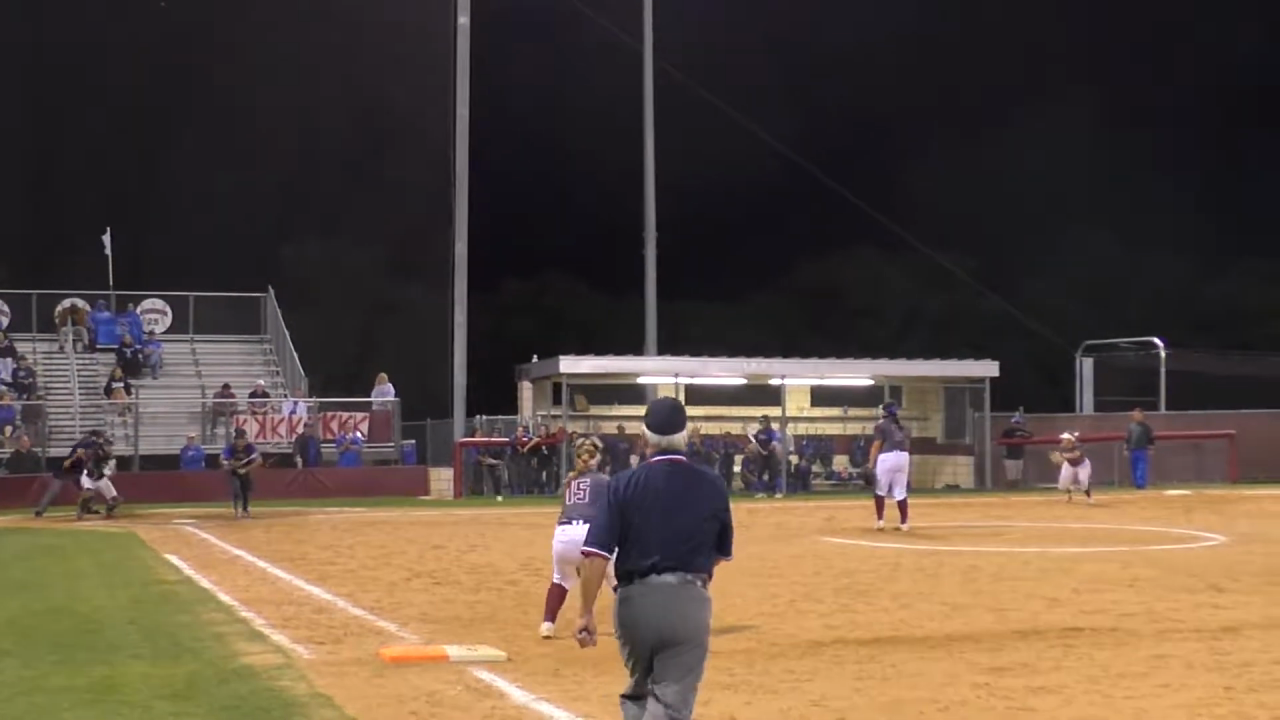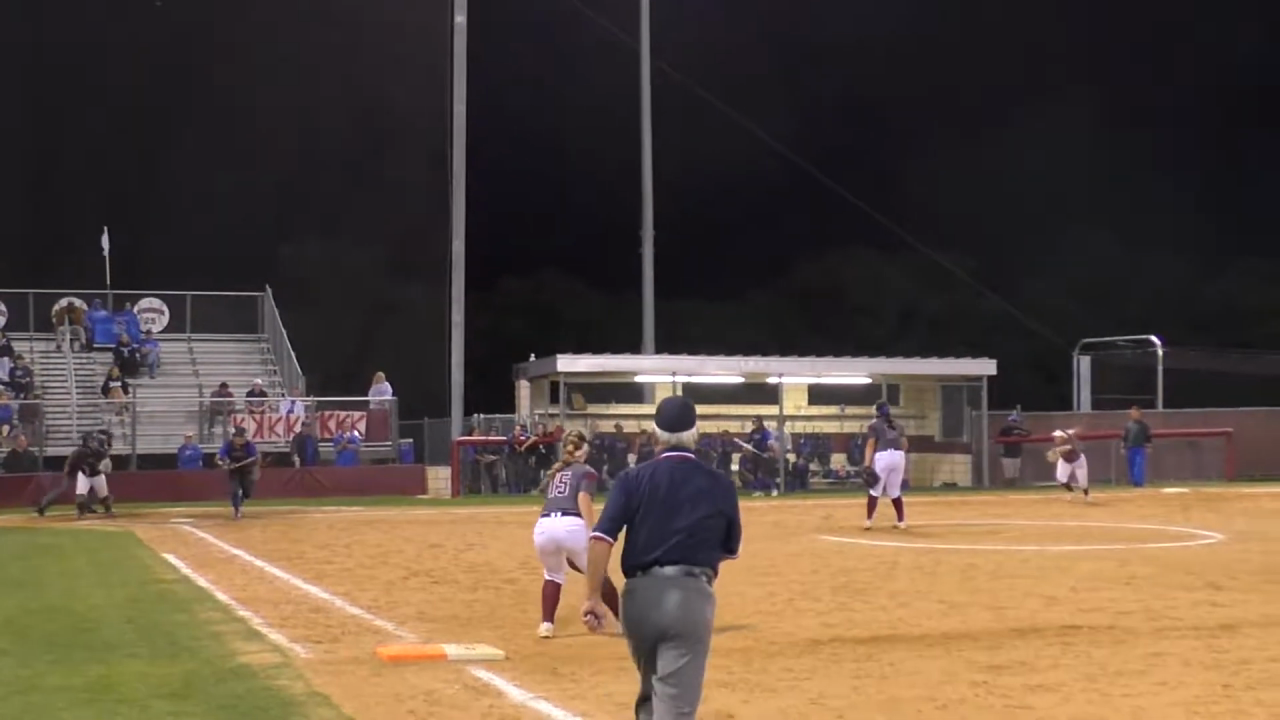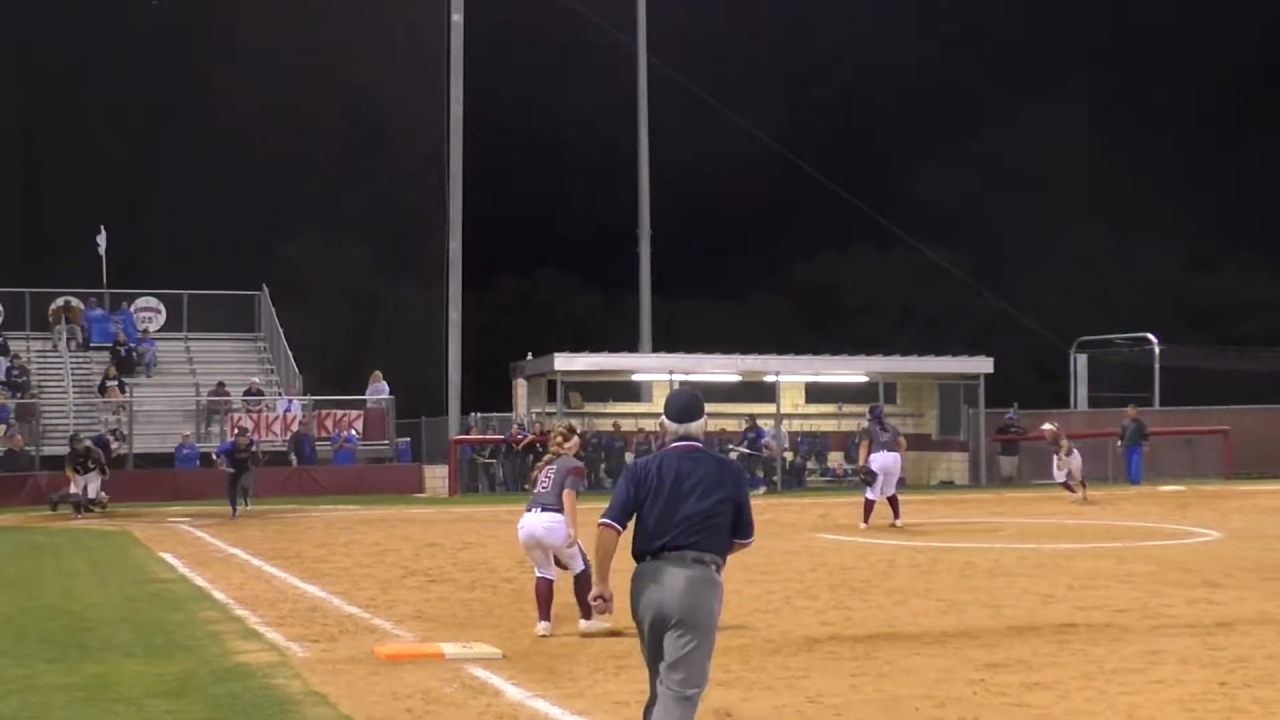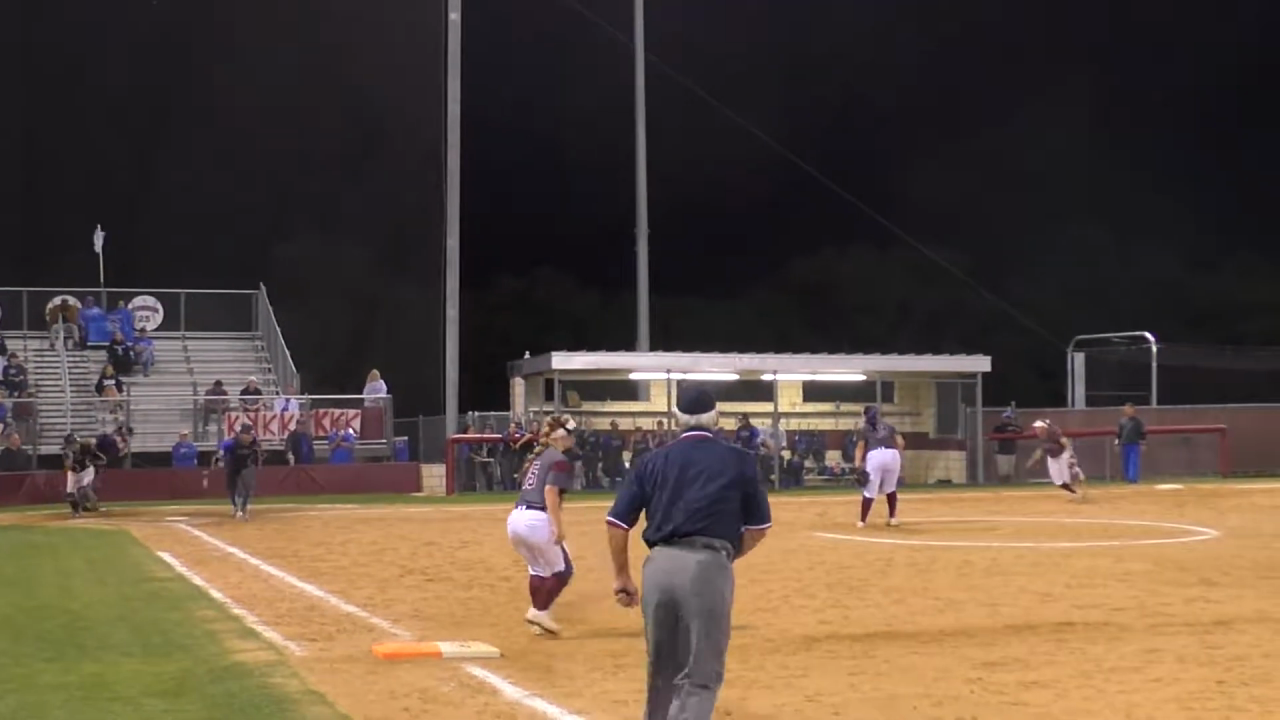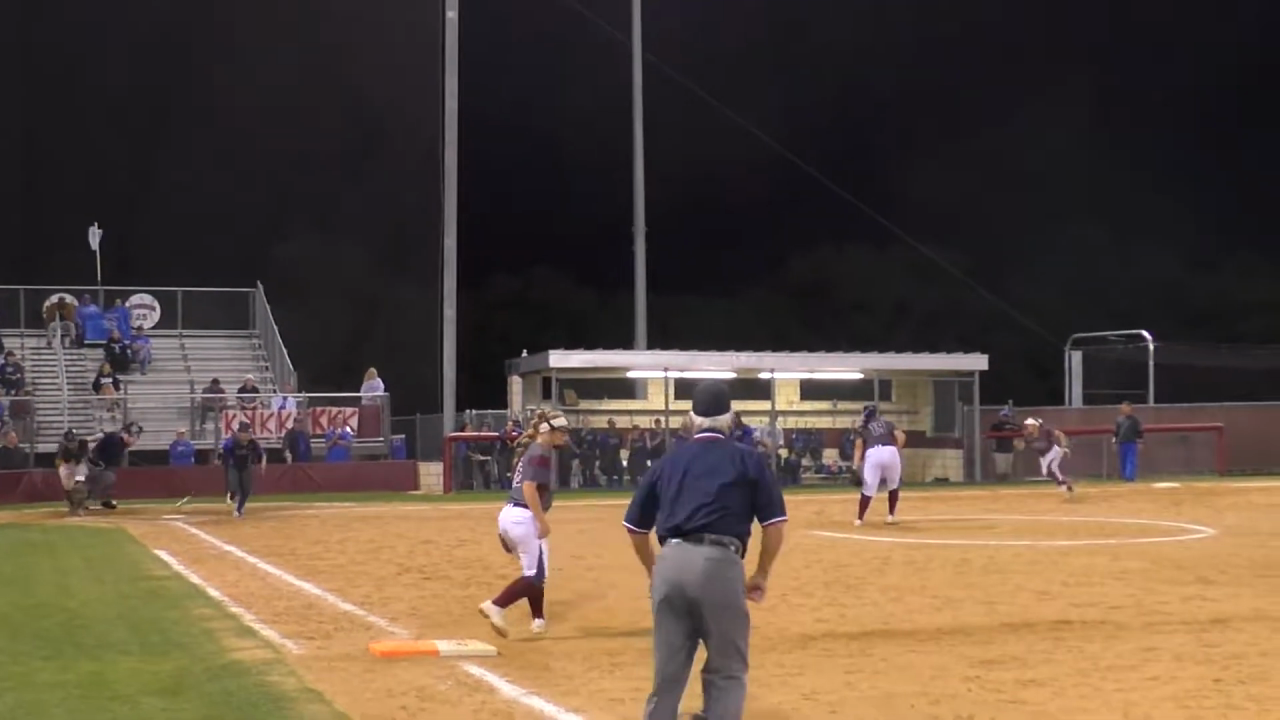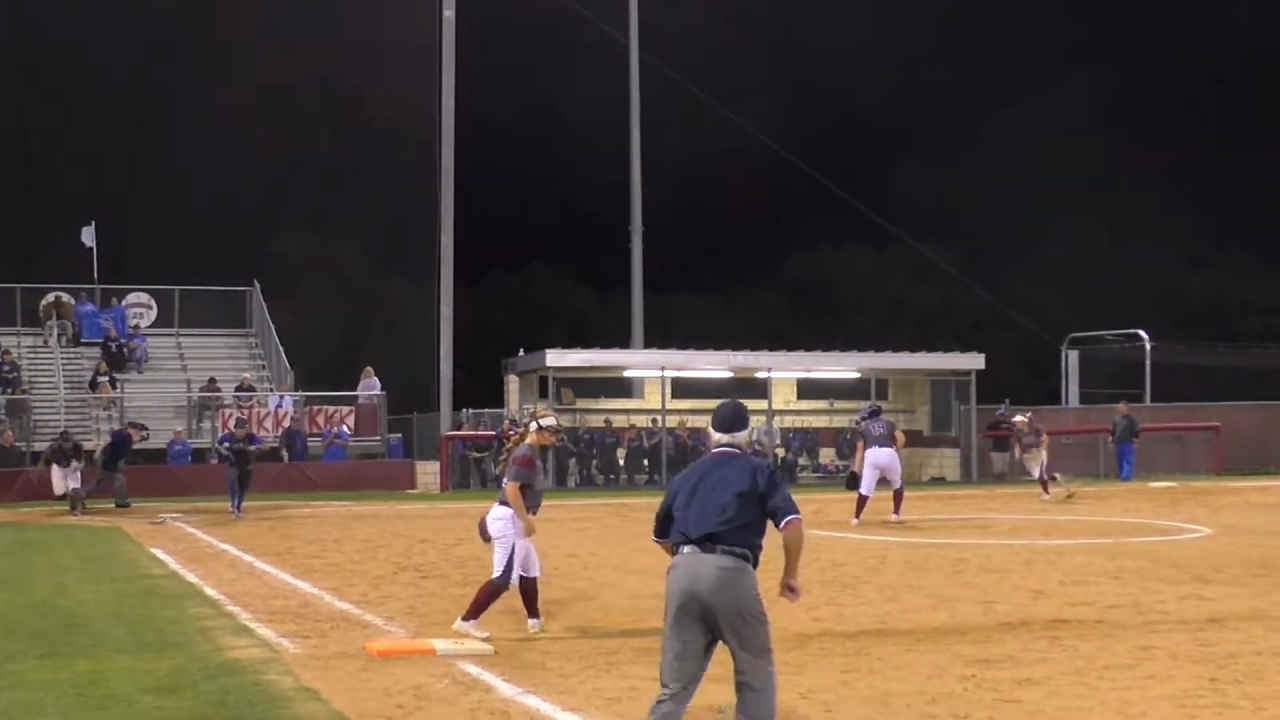
dt=0.1s
person 1, frame 1
left shoulder: (623, 485)
right shoulder: (713, 486)
left elbow: (596, 552)
right elbow: (721, 554)
left wrist: (586, 613)
left hip: (636, 600)
right hip: (689, 602)
left knee: (638, 693)
person 1, frame 2
left shoulder: (633, 479)
right shoulder: (719, 484)
left elbow: (600, 537)
right elbow: (729, 551)
left wrist: (594, 595)
left hip: (640, 594)
right hip: (691, 595)
left knee: (653, 687)
person 1, frame 3
left shoulder: (641, 469)
right shoulder: (730, 471)
left elbow: (609, 525)
right elbow: (743, 539)
left wrist: (601, 582)
left hip: (649, 582)
right hip: (699, 584)
left knee: (661, 683)
right knee: (679, 690)
person 1, frame 4
left shoulder: (653, 461)
right shoulder: (738, 459)
left elbow: (618, 522)
right elbow: (758, 528)
left wrist: (621, 576)
left hip: (660, 567)
right hip: (709, 568)
left knee: (662, 674)
right knee: (699, 680)
person 1, frame 5
left shoulder: (667, 463)
right shoulder: (749, 460)
left elbow: (635, 525)
right elbow: (775, 523)
left wrist: (652, 572)
right wrist: (761, 574)
left hip: (670, 564)
right hip: (719, 566)
left knee: (667, 676)
right knee: (726, 672)
person 1, frame 6
left shoulder: (685, 475)
right shoulder: (761, 472)
left elbow: (661, 536)
right elbow: (792, 524)
right wrist: (791, 574)
left hip: (683, 574)
right hip: (731, 576)
left knee: (675, 683)
right knee: (755, 674)
person 2, frame 1
left shoulder: (570, 481)
right shoulder: (605, 481)
left hip: (564, 534)
left knee: (560, 580)
right knee: (618, 580)
left ankle: (548, 624)
person 2, frame 2
left shoulder: (555, 472)
right shoulder: (587, 472)
right elbow: (584, 499)
right wrist: (591, 531)
left hip: (542, 527)
right hip: (571, 526)
left knee: (552, 576)
left ankle: (547, 624)
person 2, frame 3
left shoulder: (545, 465)
right shoulder: (575, 466)
right elbow: (568, 496)
right wrist: (572, 528)
left hip: (526, 522)
right hip: (552, 523)
left knee: (544, 573)
right knee: (581, 569)
left ankle: (543, 623)
right ankle: (587, 620)
person 2, frame 4
left shoulder: (539, 457)
right shoulder: (560, 460)
right elbow: (550, 492)
right wrist: (558, 525)
left hip: (516, 518)
right hip: (537, 520)
left knee: (539, 571)
right knee: (564, 570)
left ankle: (540, 622)
right ankle: (540, 611)
person 2, frame 5
left shoulder: (530, 451)
right shoulder: (542, 454)
right elbow: (529, 488)
right wrist: (542, 521)
left hip: (508, 515)
right hip: (524, 518)
left knee: (531, 570)
right knee: (536, 575)
left ankle: (538, 620)
right ankle: (496, 606)
person 2, frame 6
left shoulder: (531, 453)
right shoulder: (525, 454)
right elbow: (510, 488)
right wrist: (526, 519)
left hip: (511, 518)
right hip: (509, 518)
left knee: (529, 568)
right knee: (504, 577)
left ankle: (534, 619)
right ankle: (467, 621)
